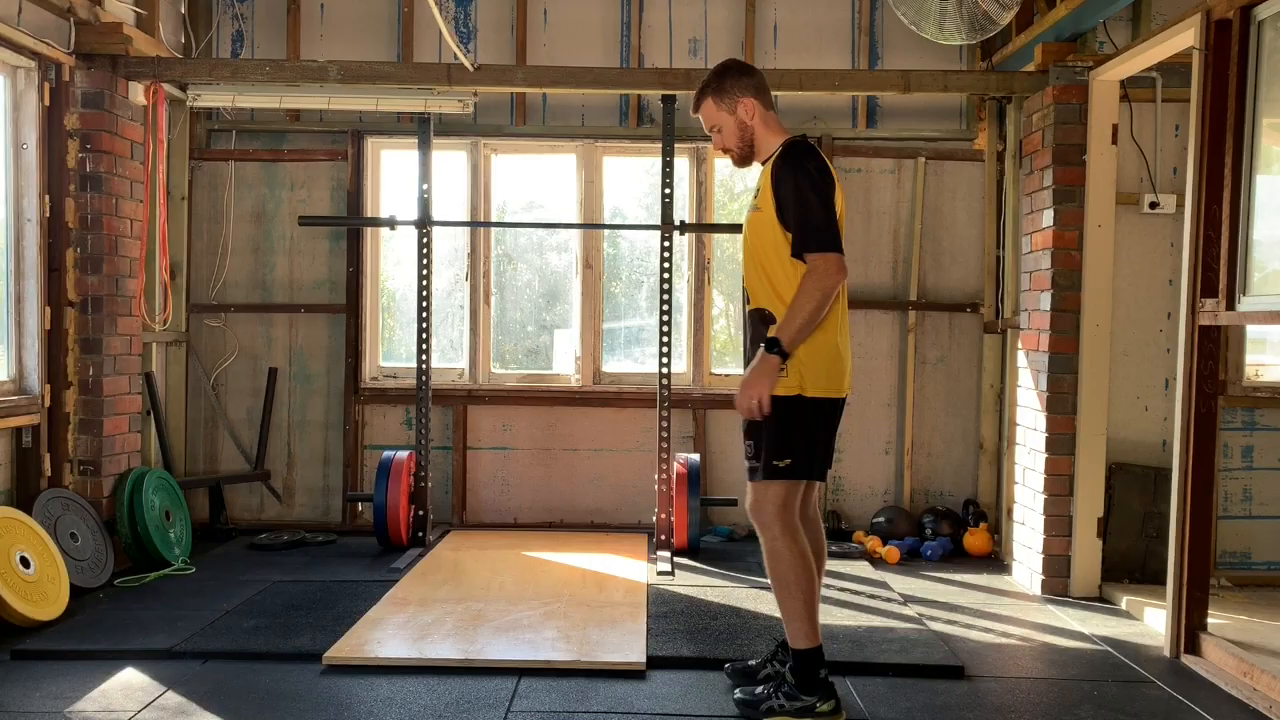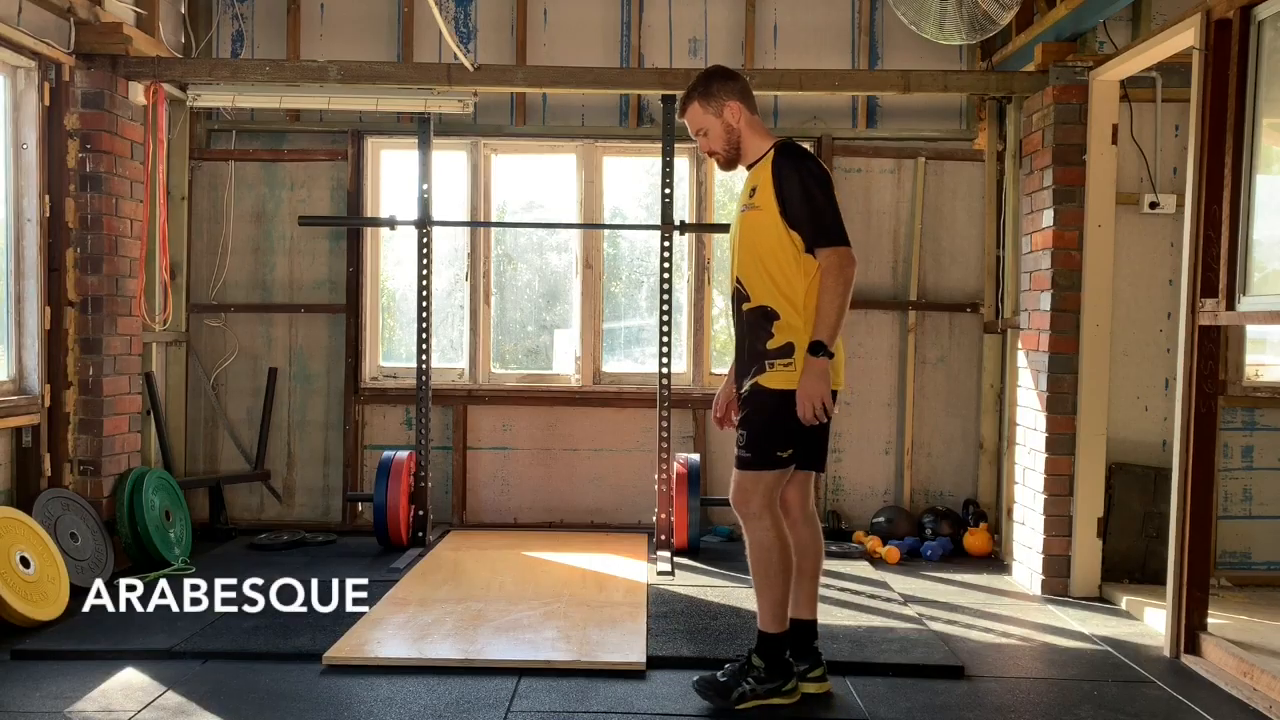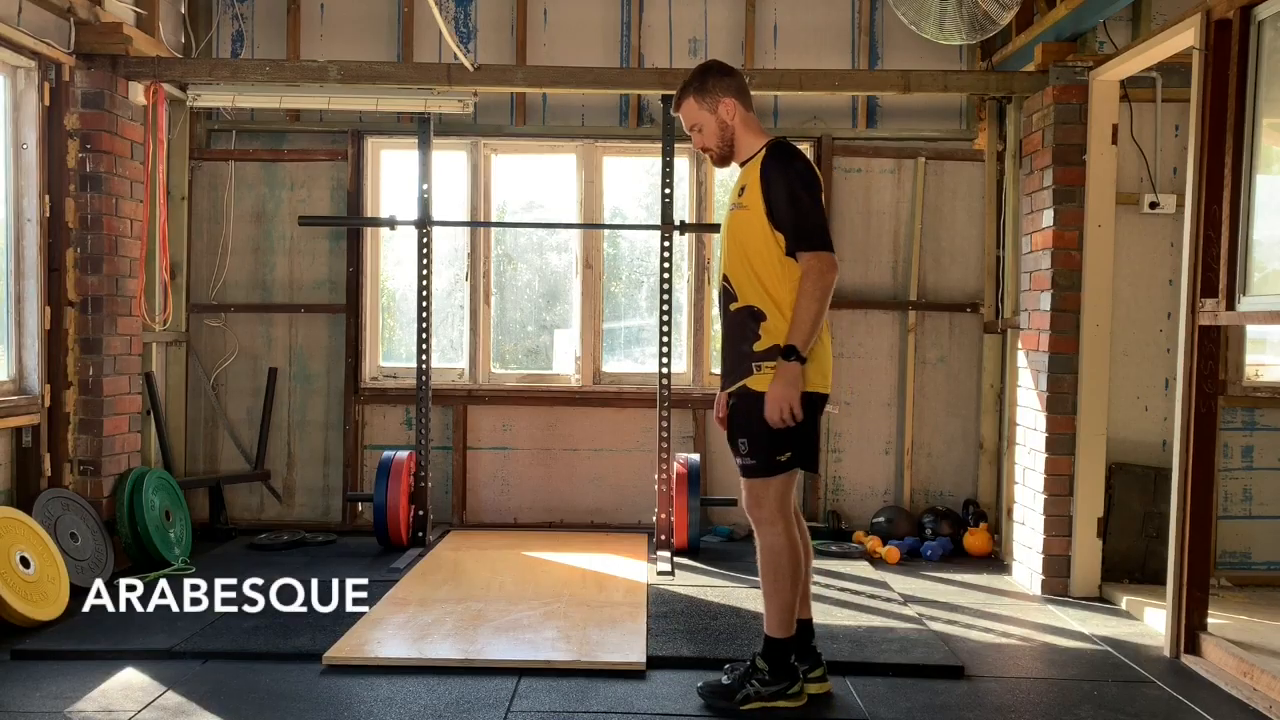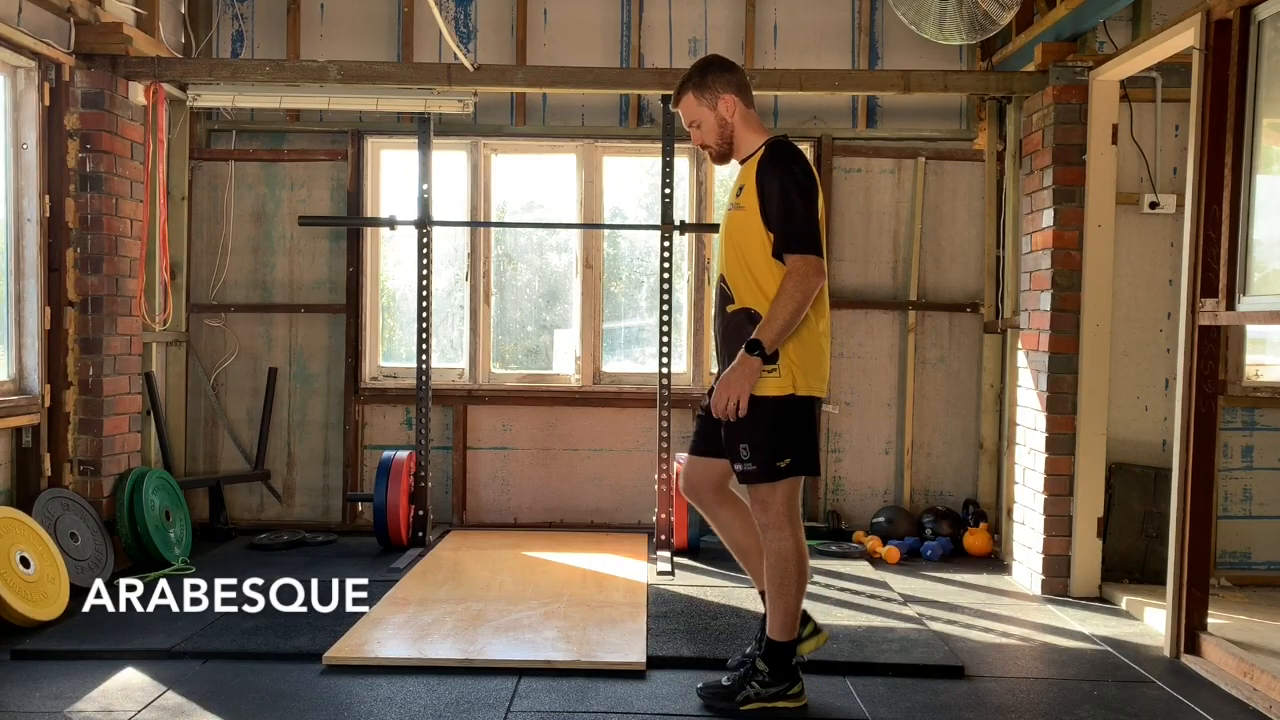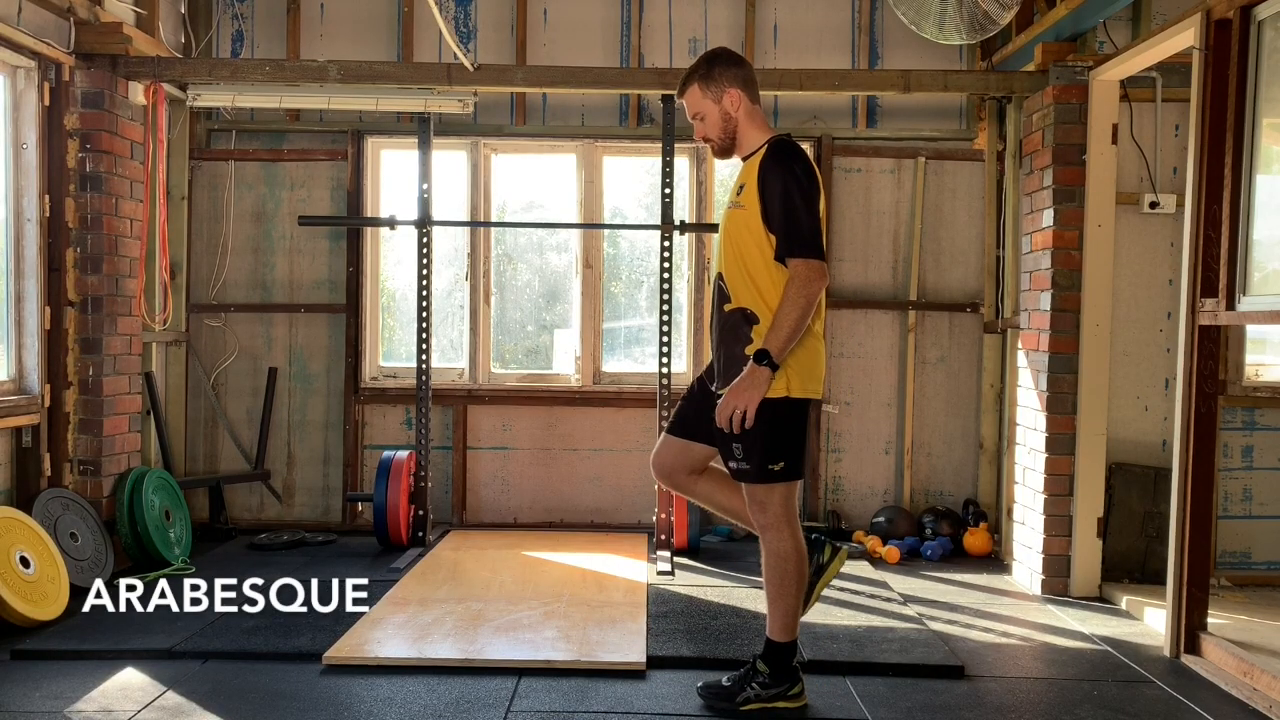
dt=0.3s
person 1, frame 1
left shoulder: (795, 163)
right shoulder: (779, 173)
left elbow: (827, 270)
left wrist: (769, 360)
right wrist: (762, 368)
left hip: (798, 379)
right hip: (796, 378)
left knee: (770, 513)
right knee: (794, 508)
right ankle: (800, 656)
person 1, frame 2
left shoulder: (791, 166)
right shoulder: (757, 181)
left elbow: (838, 262)
left wrist: (817, 357)
right wrist: (734, 378)
left hip: (794, 374)
right hip: (769, 372)
left knee: (751, 501)
right knee: (790, 504)
left ankle: (772, 663)
right ankle: (801, 655)
person 1, frame 3
left shoulder: (782, 165)
right shoulder: (751, 177)
left elbow: (820, 267)
left wrist: (788, 363)
right wrist: (733, 382)
left hip: (781, 375)
right hip: (755, 374)
left knee: (767, 509)
right knee: (774, 510)
left ankle: (779, 670)
right ankle: (801, 654)
person 1, frame 4
left shoulder: (779, 164)
right shoulder: (751, 173)
left elbow: (806, 272)
left wrist: (753, 356)
left hip: (776, 376)
right hip: (749, 373)
left knee: (772, 513)
right knee: (700, 482)
left ankle: (779, 671)
right ankle: (786, 620)
person 1, frame 5
left shoulder: (782, 163)
right shoulder: (753, 169)
left elbow: (809, 275)
left wrist: (761, 368)
left hip: (770, 376)
right hip: (736, 368)
left knee: (770, 512)
right knee: (671, 464)
left ankle: (778, 674)
right ankle: (804, 555)
